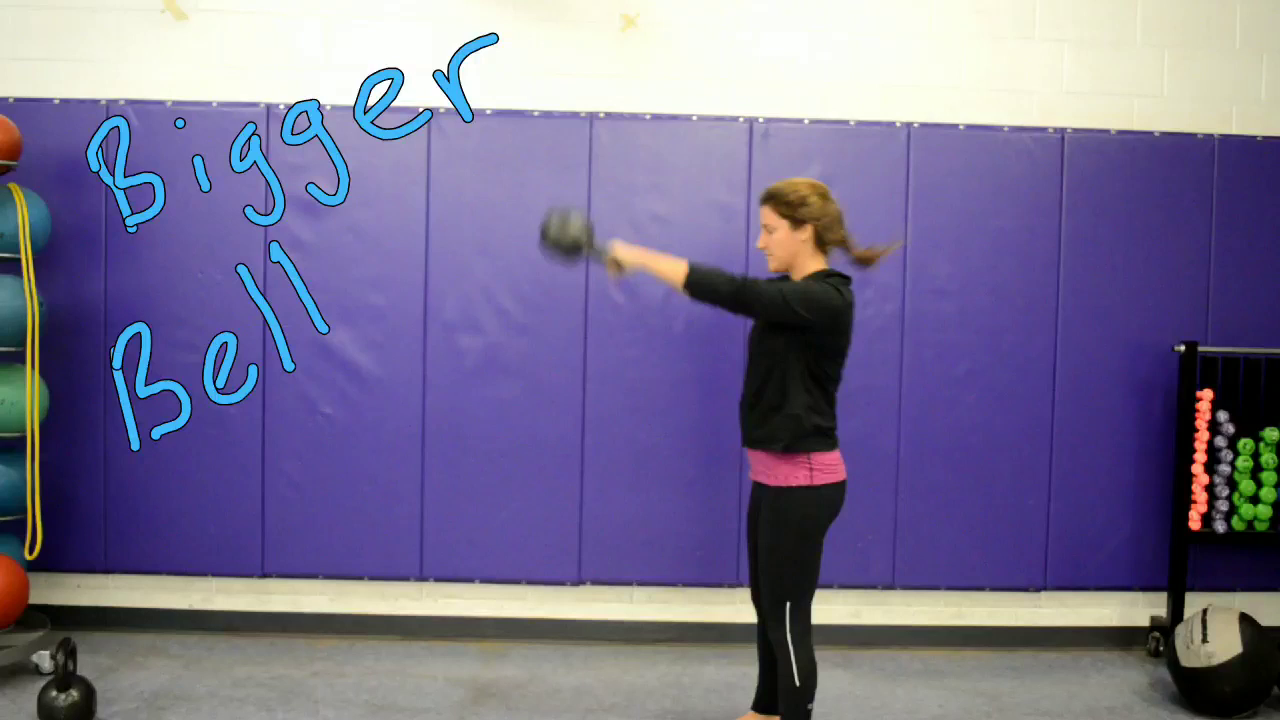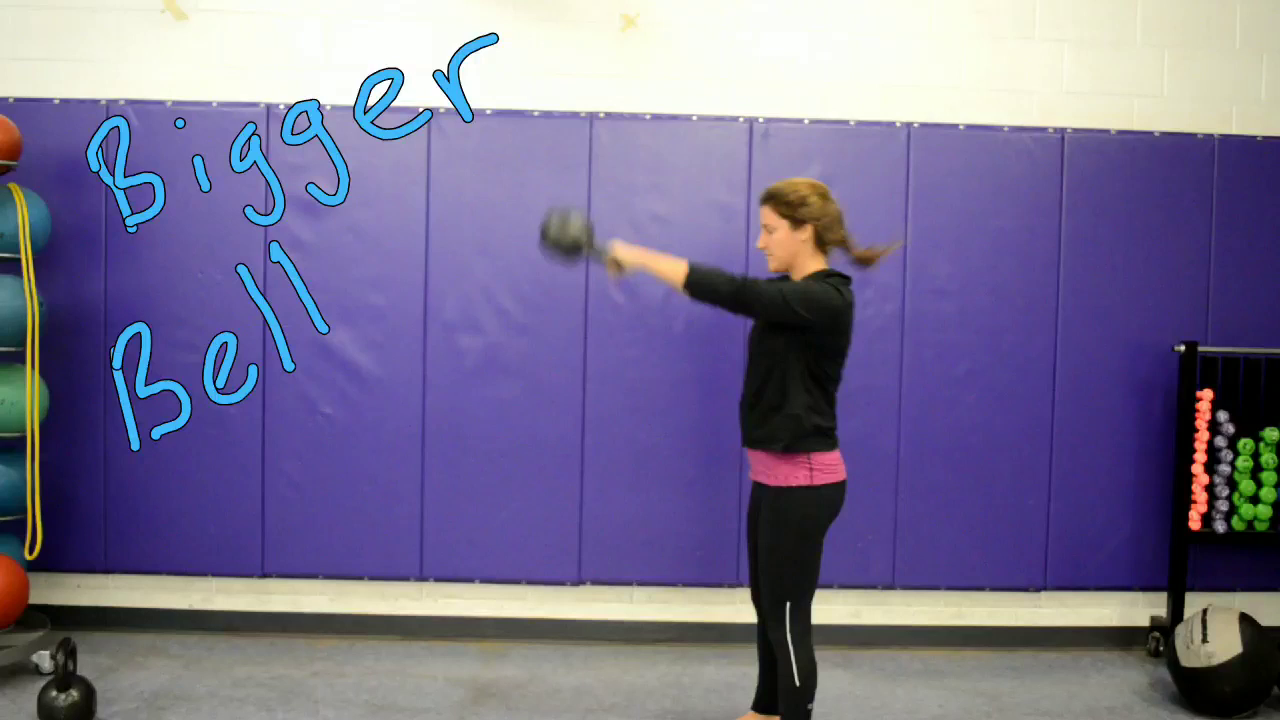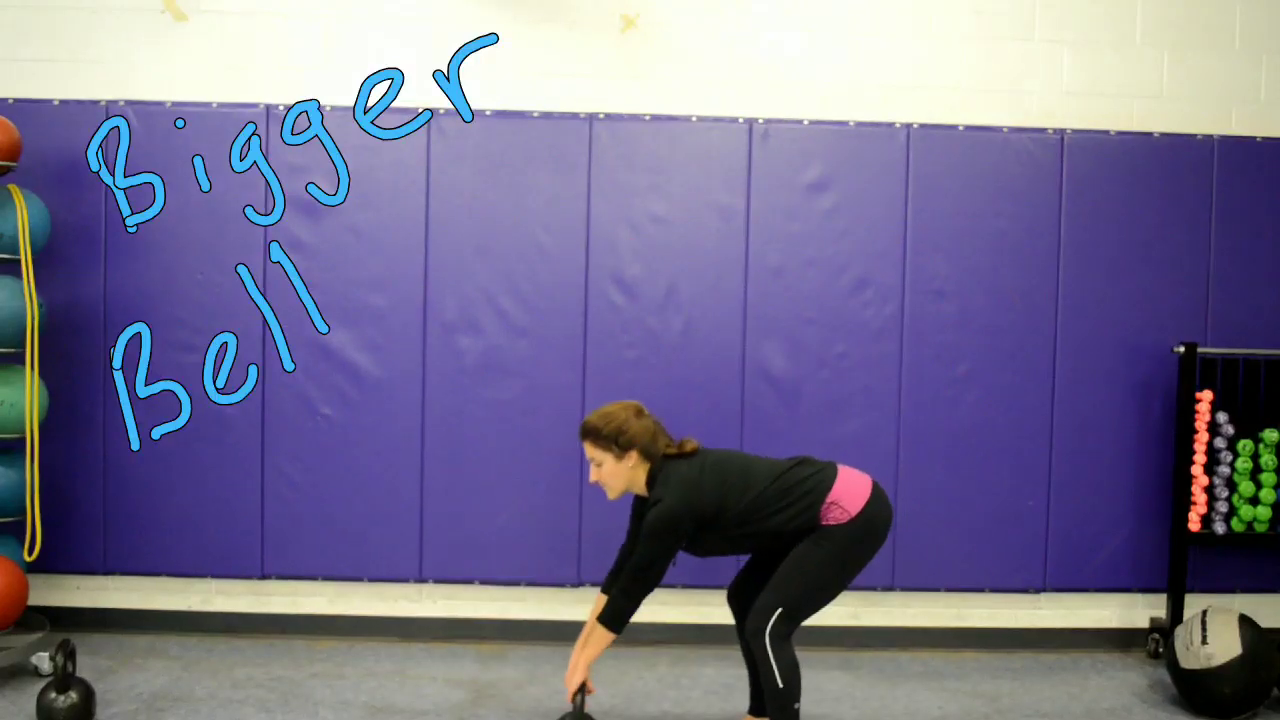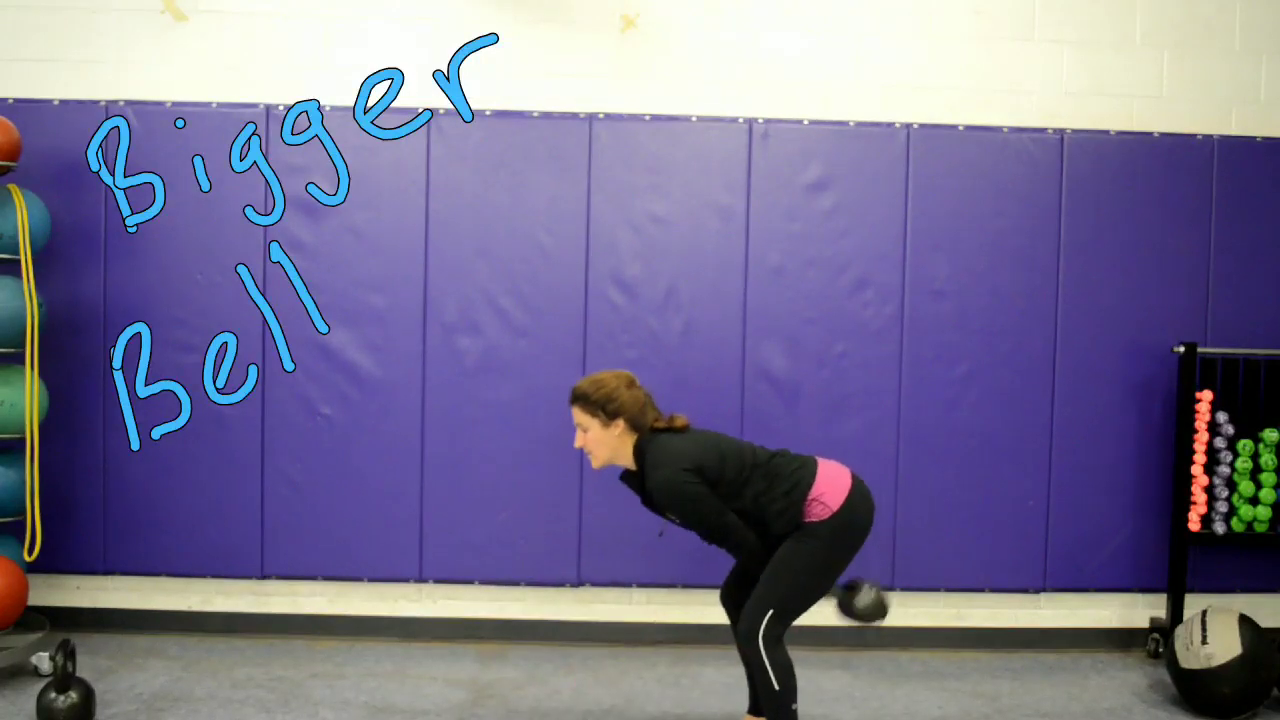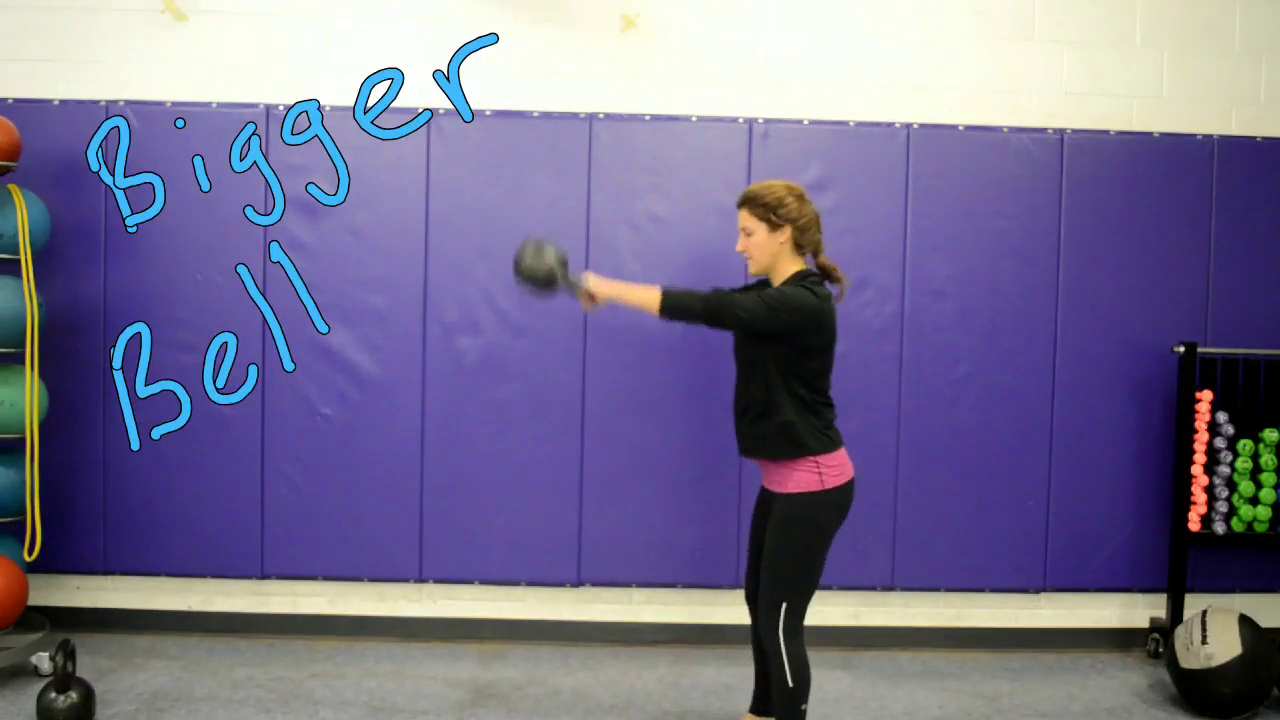
dt=1s
person 1, frame 1
left shoulder: (825, 300)
right shoulder: (788, 293)
left elbow: (733, 293)
right elbow: (739, 292)
left wrist: (641, 257)
right wrist: (641, 260)
left hip: (803, 482)
right hip: (774, 475)
left knee: (787, 617)
right knee: (767, 604)
person 1, frame 2
left shoulder: (826, 300)
right shoulder: (791, 292)
left elbow: (734, 293)
right elbow: (736, 292)
left wrist: (639, 255)
right wrist: (640, 259)
left hip: (803, 482)
right hip: (774, 476)
left knee: (786, 616)
right knee: (767, 605)
person 1, frame 3
left shoulder: (675, 500)
right shoulder: (660, 483)
left elbow: (634, 588)
right elbow: (624, 572)
left wrist: (583, 662)
right wrist: (580, 650)
left hip: (852, 515)
right hip: (824, 509)
left knee: (767, 626)
right knee: (744, 599)
person 1, frame 4
left shoulder: (669, 475)
right shoulder: (654, 459)
left elbow: (736, 537)
right elbow: (734, 529)
left wrist: (781, 584)
left hip: (835, 510)
right hip: (813, 503)
left knee: (757, 627)
right knee: (738, 598)
person 1, frame 5
left shoulder: (801, 304)
right shoulder: (774, 293)
left elbow: (702, 308)
right elbow: (708, 305)
left wrist: (608, 288)
right wrist: (608, 290)
left hip: (812, 484)
right hip: (783, 479)
left knee: (780, 617)
right knee: (761, 600)
